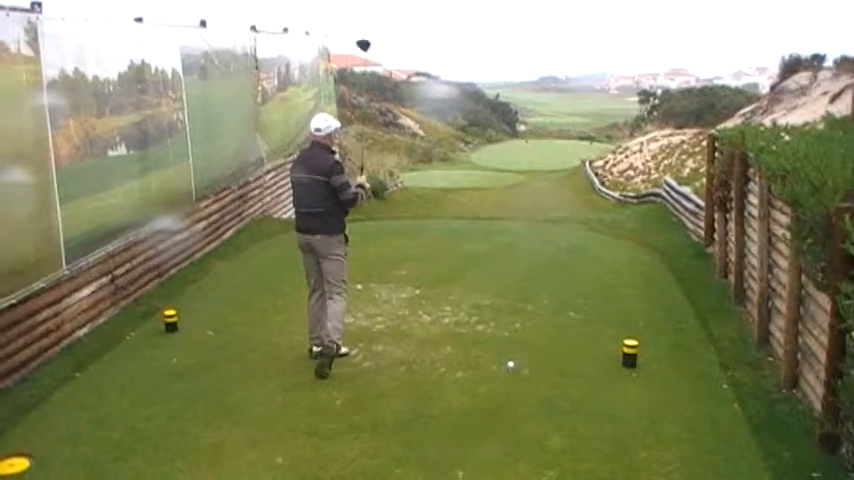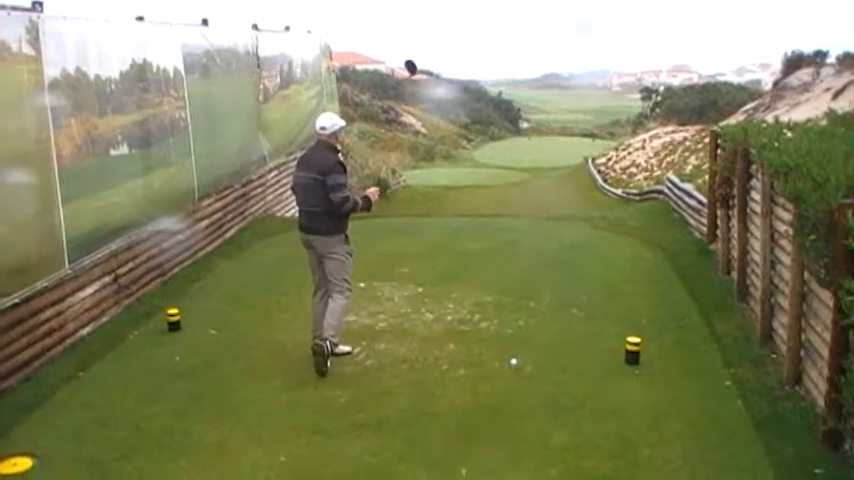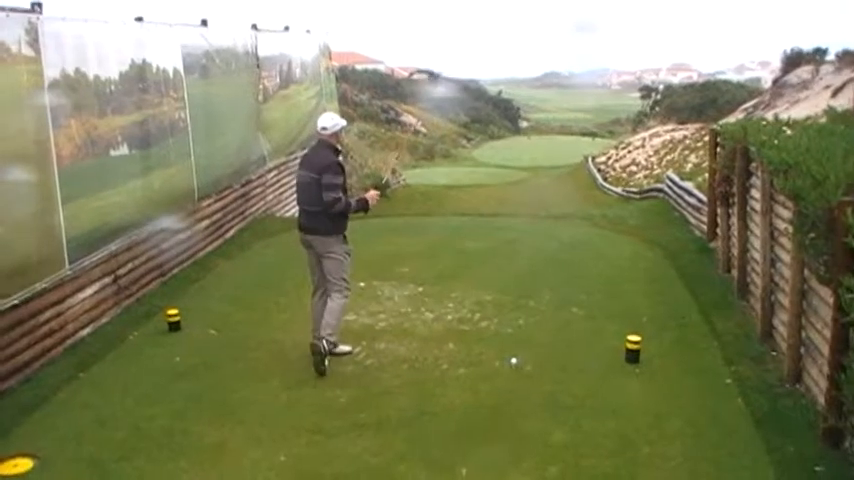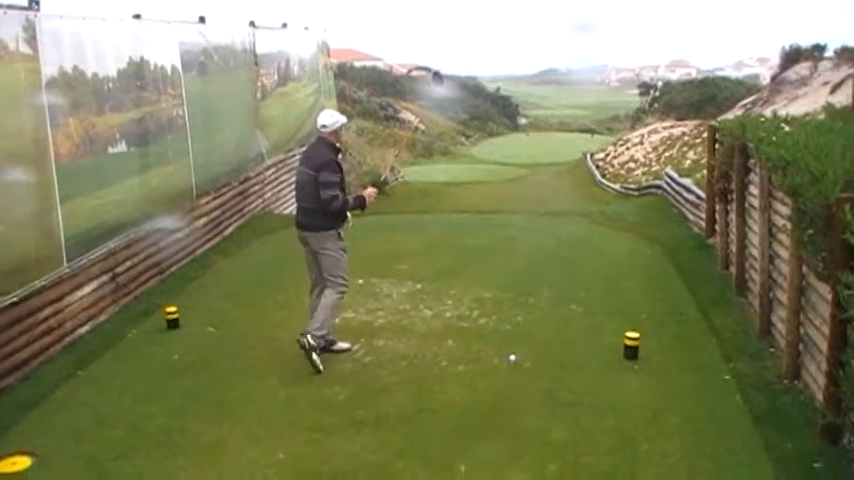
dt=0.2s
person 1, frame 1
left shoulder: (298, 162)
right shoulder: (330, 164)
right elbow: (351, 199)
left wrist: (345, 185)
right wrist: (361, 187)
left hip: (304, 233)
right hip: (329, 235)
left knee: (316, 290)
right knee: (337, 292)
left ankle: (317, 344)
right ankle: (330, 344)
person 1, frame 2
left shoulder: (304, 160)
right shoulder: (332, 162)
right elbow: (342, 203)
right wrist: (367, 199)
left hip: (308, 231)
right hip: (330, 235)
left knee: (321, 289)
right knee: (340, 291)
left ankle: (320, 342)
right ankle: (327, 342)
person 1, frame 3
left shoulder: (307, 158)
right shoulder: (331, 162)
right elbow: (334, 203)
right wrist: (364, 202)
left hip: (307, 231)
right hip: (329, 234)
left knee: (320, 288)
right knee: (339, 290)
left ankle: (321, 341)
right ankle: (324, 340)
person 1, frame 4
left shoulder: (309, 154)
right shoulder: (328, 160)
right elbow: (332, 201)
left wrist: (353, 199)
right wrist: (361, 199)
left hip: (305, 228)
right hip: (324, 231)
left knee: (319, 285)
right knee: (337, 285)
left ankle: (321, 338)
right ankle: (313, 336)
